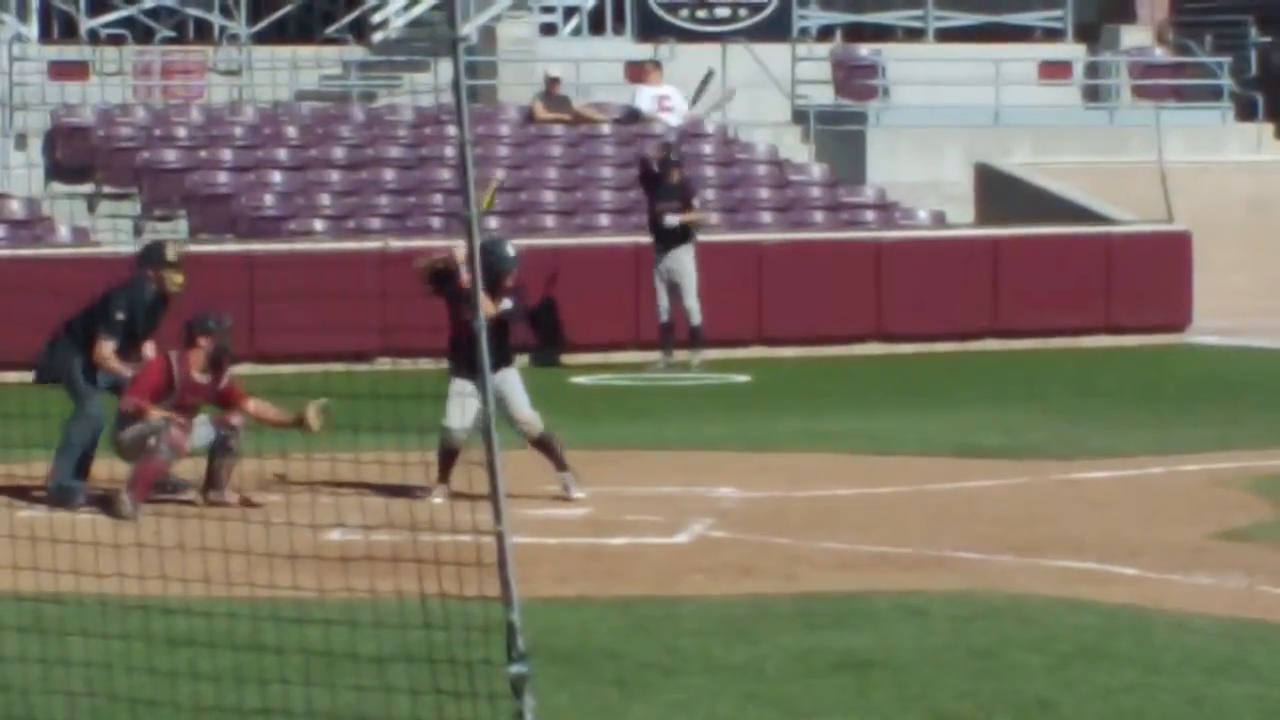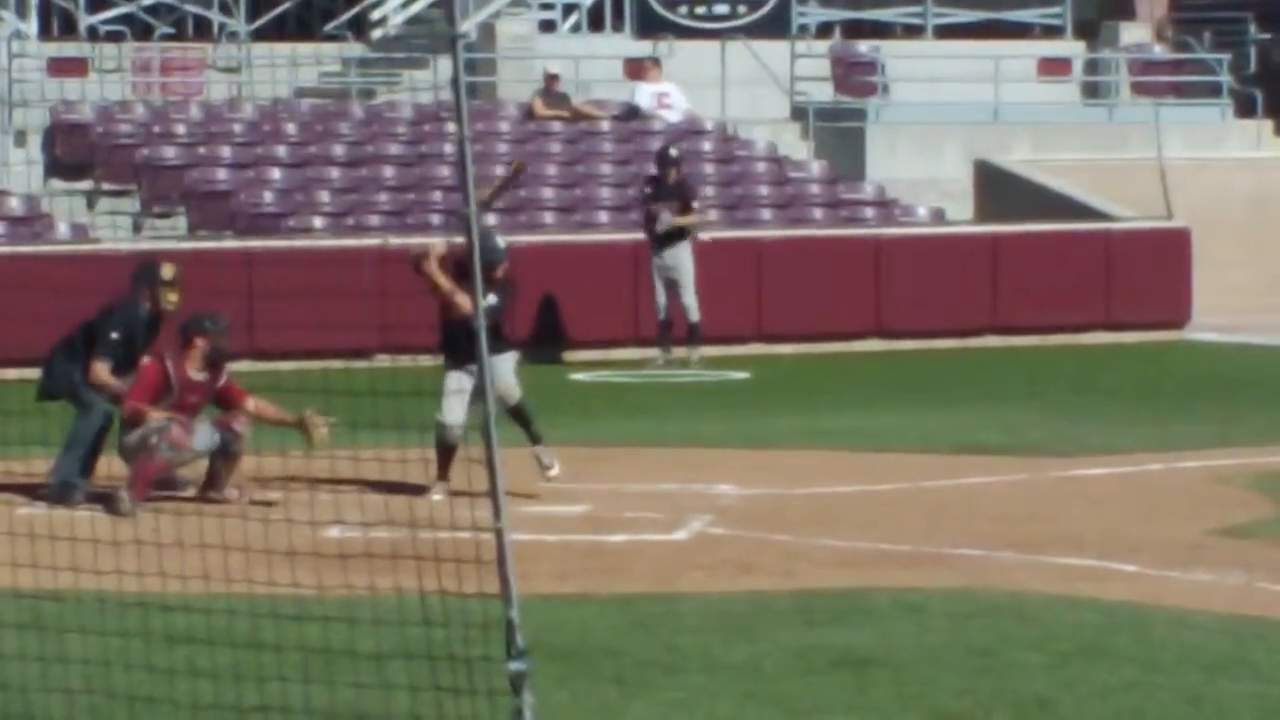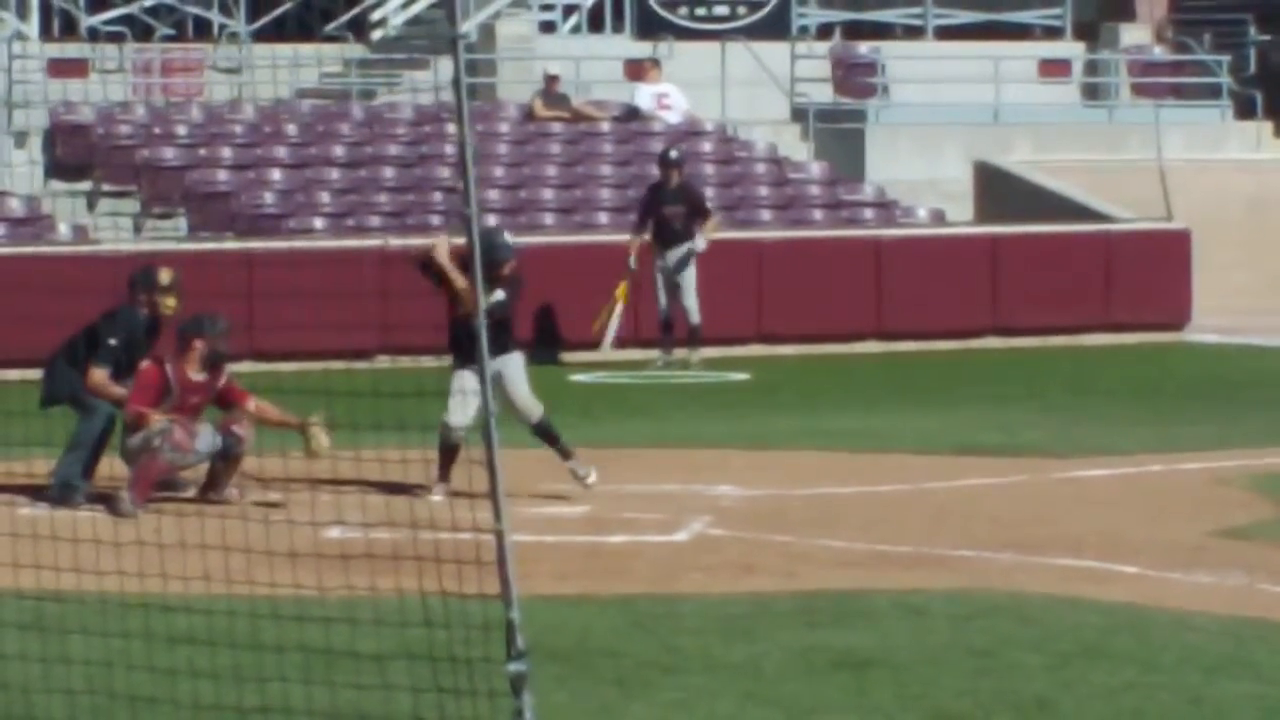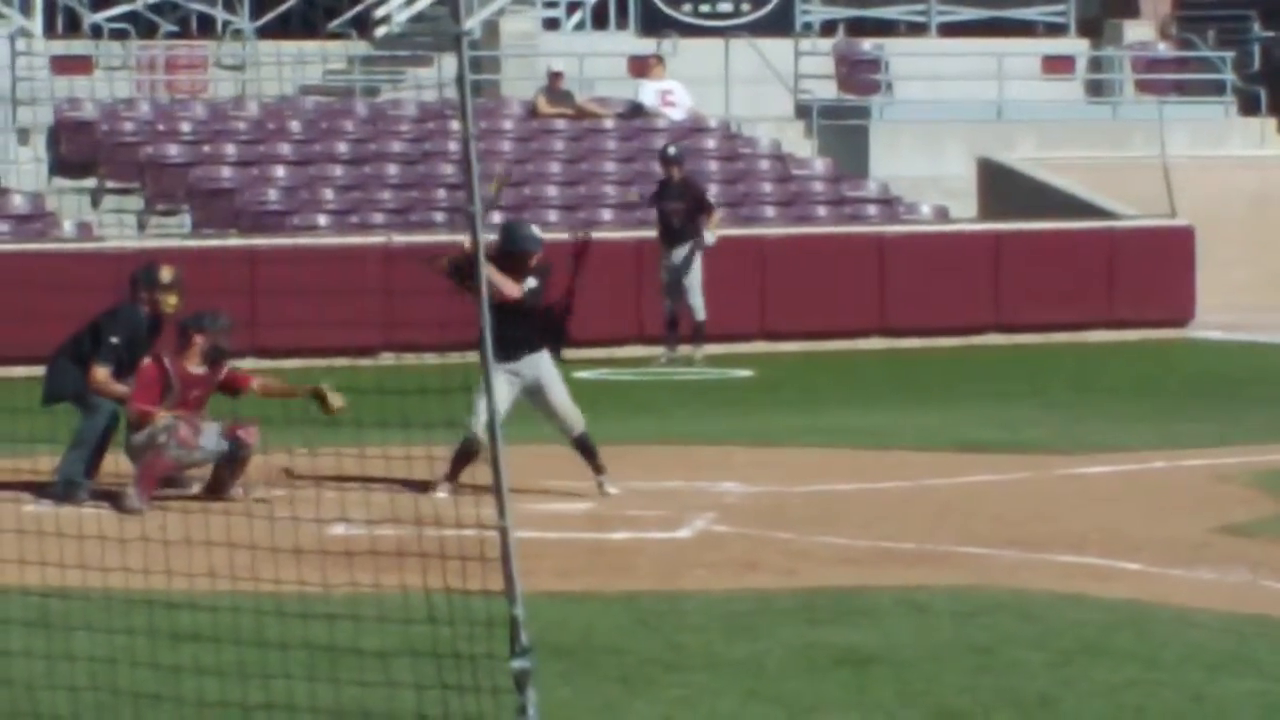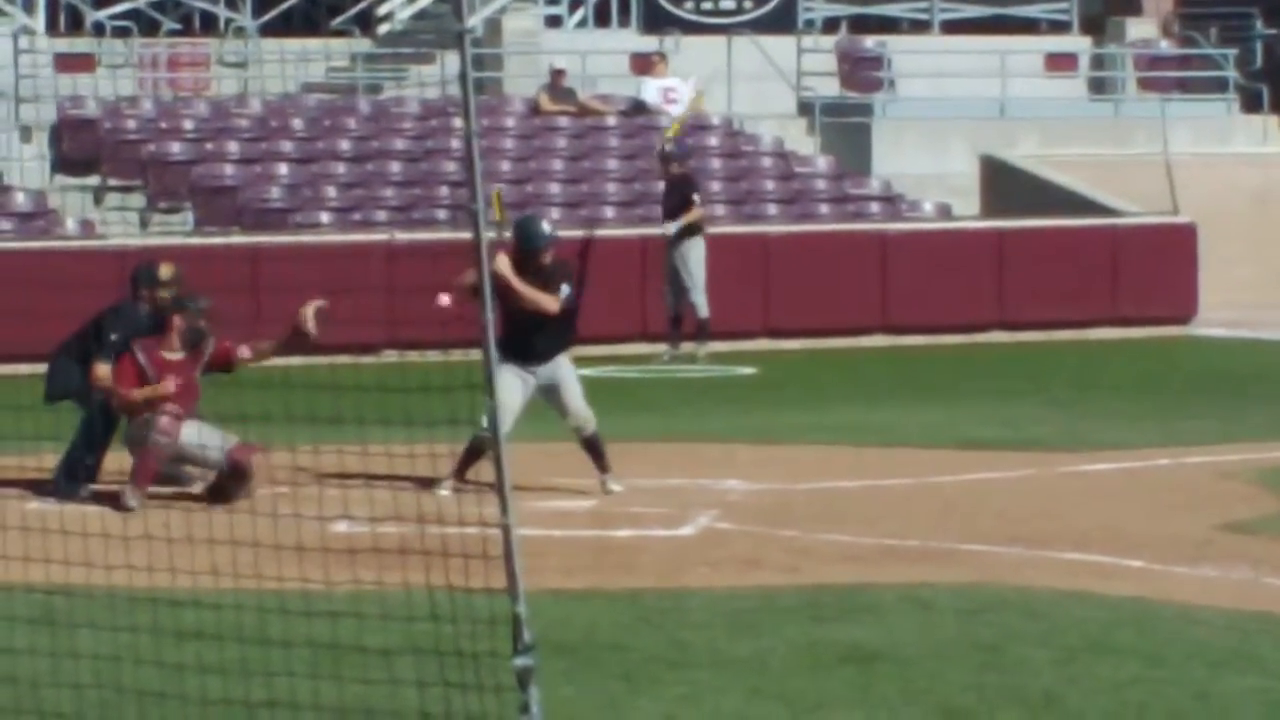
dt=0.2s
person 1, frame 1
left shoulder: (511, 292)
right shoulder: (456, 278)
left elbow: (488, 311)
right elbow: (421, 268)
left wrist: (464, 271)
right wrist: (450, 258)
left hip: (500, 369)
right hip: (464, 372)
left knee: (528, 423)
right knee: (454, 429)
left ankle: (566, 475)
right ankle: (443, 482)
person 1, frame 2
left shoulder: (501, 284)
right shoulder: (452, 261)
left elbow: (469, 308)
right elbow: (419, 262)
left wrist: (436, 275)
right wrist: (433, 258)
left hip: (495, 355)
right hip: (459, 362)
left knee: (506, 389)
right knee: (450, 424)
left ankle: (539, 446)
right ankle: (441, 480)
person 1, frame 3
left shoulder: (510, 281)
right shoulder: (459, 267)
left elbow: (477, 304)
right elbow: (423, 262)
left wrist: (446, 265)
right wrist: (440, 254)
left hip: (504, 356)
right hip: (467, 362)
left knee: (525, 404)
right knee: (455, 423)
left ankle: (571, 460)
right ankle: (442, 480)
person 1, frame 4
left shoulder: (539, 271)
right shoulder: (490, 265)
left elbow: (511, 292)
right elbow: (445, 268)
left wrist: (479, 261)
right wrist: (469, 255)
left hip: (535, 360)
right hip: (500, 365)
left knee: (569, 417)
right knee: (480, 430)
left ankle: (601, 475)
right ankle: (450, 478)
person 1, frame 5
left shoulder: (560, 270)
right shoulder: (505, 270)
left elbow: (553, 306)
right elbow: (462, 284)
left wrist: (511, 278)
right wrist: (487, 269)
left hip: (554, 361)
right hip: (514, 364)
left knee: (580, 417)
right knee: (492, 428)
left ankle: (605, 474)
right ankle: (456, 474)
person 2, frame 1
left shoulder: (158, 296)
right shoulder: (126, 296)
left elbow: (142, 335)
right elbow: (103, 354)
right wrist: (136, 377)
left hip: (113, 355)
right hip: (74, 352)
right knee: (91, 409)
right ankle: (64, 485)
person 2, frame 2
left shoulder: (151, 315)
right shoulder: (121, 316)
left elbow: (136, 354)
right elbow: (97, 375)
left hip: (109, 369)
right hip: (70, 369)
right knee: (100, 410)
right ankle: (65, 483)
person 2, frame 3
left shoulder: (150, 321)
right shoulder: (120, 322)
left elbow: (136, 361)
right elbow: (95, 381)
left hip: (109, 374)
right hip: (70, 374)
right knee: (103, 412)
right ankle: (66, 484)
person 2, frame 4
left shoulder: (152, 319)
right shoulder: (122, 320)
left elbow: (139, 358)
right elbow: (98, 380)
left hip: (112, 371)
right hip: (72, 372)
right knee: (105, 409)
right ankle: (68, 481)
person 2, frame 5
left shoulder: (154, 316)
right shoulder: (122, 318)
right elbow: (100, 377)
left hip: (110, 367)
right hip: (75, 369)
right knee: (105, 406)
right ankle: (69, 480)
person 3, frame 1
left shoulder: (686, 186)
right shoulder: (653, 182)
left elbow: (697, 214)
right elbow: (644, 162)
left wrist: (678, 218)
right wrist: (660, 150)
left hip: (682, 251)
right hip: (659, 252)
left knee: (690, 302)
right knee: (662, 305)
left ankle: (696, 352)
right ankle: (666, 353)
person 3, frame 2
left shoulder: (685, 187)
right shoulder: (651, 184)
left elbow: (695, 216)
right elbow: (648, 207)
left wrist: (671, 221)
right wrist: (661, 214)
left hip: (680, 248)
right hip: (657, 251)
left knee: (688, 299)
right knee: (660, 302)
left ankle: (695, 349)
right ankle: (665, 350)
person 3, frame 3
left shoulder: (690, 190)
right shoulder: (653, 192)
left elbow: (709, 217)
right elbow: (641, 224)
left wrist: (702, 236)
right wrist: (633, 253)
left hip: (683, 251)
right hip: (661, 254)
left knee: (689, 301)
right knee: (663, 305)
left ankle: (694, 350)
right ankle: (666, 351)
person 3, frame 4
left shoulder: (692, 186)
right shoulder: (661, 187)
left elbow: (713, 211)
left wrist: (710, 231)
left hip: (688, 249)
right hip: (667, 250)
left knee: (694, 297)
right knee: (669, 301)
left ankle: (699, 347)
right ankle: (671, 348)
person 3, frame 5
left shoulder: (688, 181)
right shoulder: (671, 181)
left elbow: (700, 209)
left wrist: (677, 224)
left hip: (691, 244)
right hip: (673, 245)
left knee: (697, 295)
right knee: (673, 297)
left ankle: (702, 344)
right ankle: (674, 344)
person 4, frame 1
left shoulder: (217, 376)
right shoulder: (164, 366)
left elbow: (253, 406)
right elbow: (129, 405)
left wrist: (296, 420)
right wrist: (170, 416)
left hip: (173, 434)
right hip: (132, 437)
left knee: (232, 422)
right knee: (174, 432)
left ankle: (214, 490)
right ankle: (128, 497)
person 4, frame 2
left shoulder: (216, 376)
right shoulder: (159, 368)
left elbow: (253, 405)
right elbow: (130, 411)
left wrist: (298, 421)
right wrist: (173, 417)
left hip: (178, 445)
right hip: (138, 443)
left knee: (237, 425)
right knee: (176, 431)
left ankle: (214, 488)
right ankle: (129, 495)
person 4, frame 3
left shoulder: (215, 377)
right shoulder: (158, 371)
left elbow: (254, 406)
right elbow: (132, 416)
left wrist: (299, 424)
right wrist: (176, 420)
left hip: (182, 447)
right hip: (141, 447)
left knee: (240, 429)
right knee: (178, 434)
left ankle: (214, 489)
right ankle: (130, 496)
person 4, frame 4
left shoulder: (216, 367)
right shoulder: (160, 367)
left elbow: (258, 385)
right elbow: (136, 414)
left wrist: (307, 391)
right wrist: (185, 419)
left hip: (186, 443)
right hip: (148, 443)
left knee: (245, 435)
right knee: (183, 431)
left ankle: (219, 487)
right ankle: (138, 493)
person 4, frame 5
left shoulder: (204, 349)
right shoulder: (140, 354)
left elbow: (249, 352)
right elbow: (118, 400)
left wrist: (296, 334)
right wrist: (156, 390)
left hip: (185, 431)
right hip: (146, 432)
left knee: (244, 458)
right knee: (165, 421)
left ankle: (220, 490)
right ankle: (134, 489)
